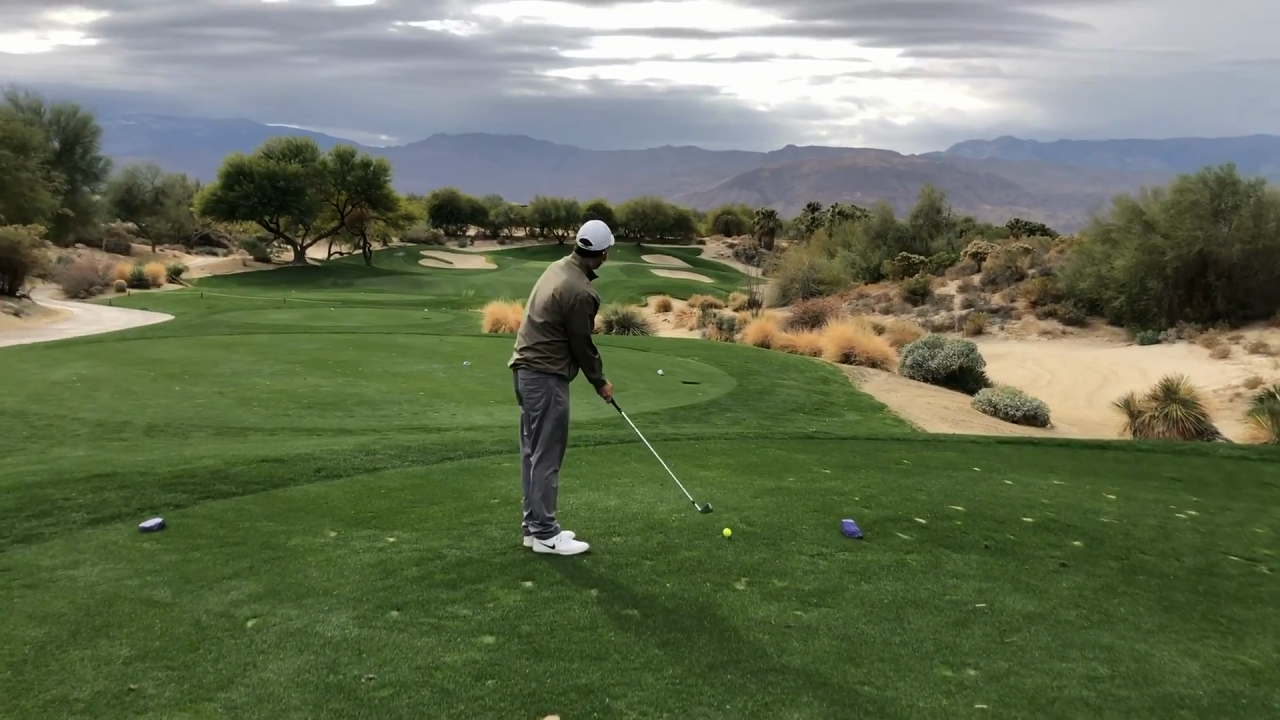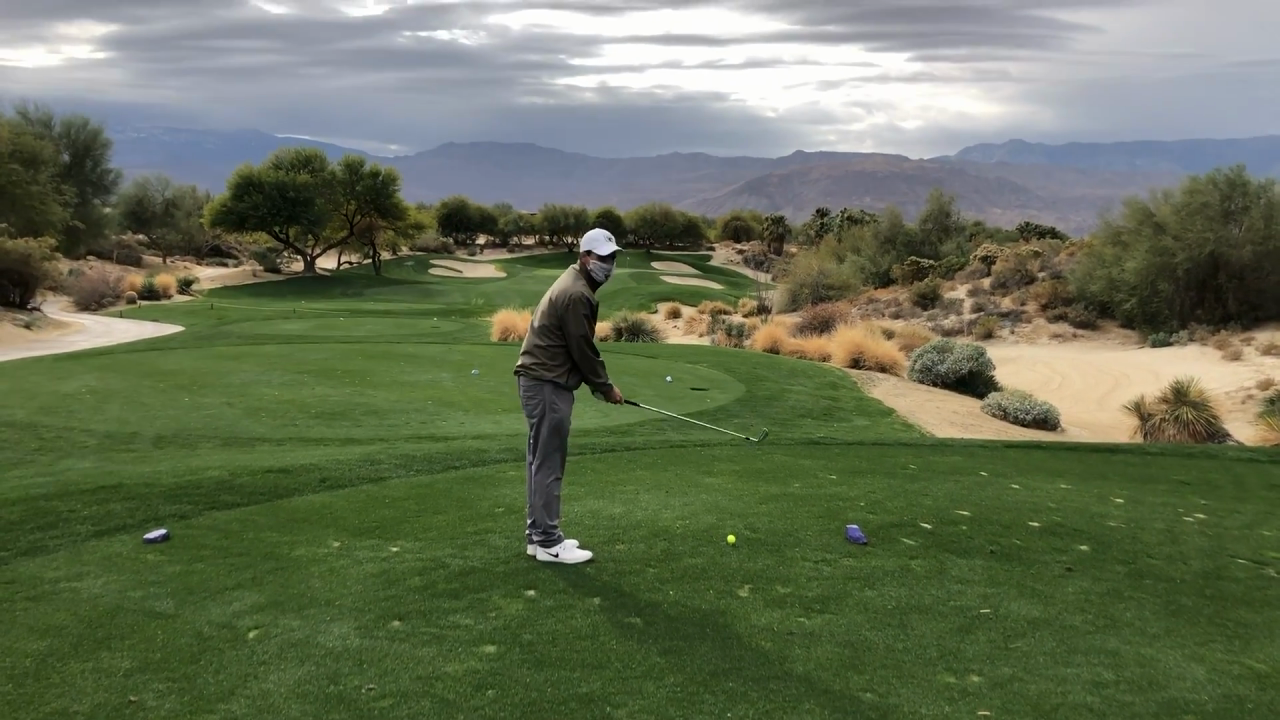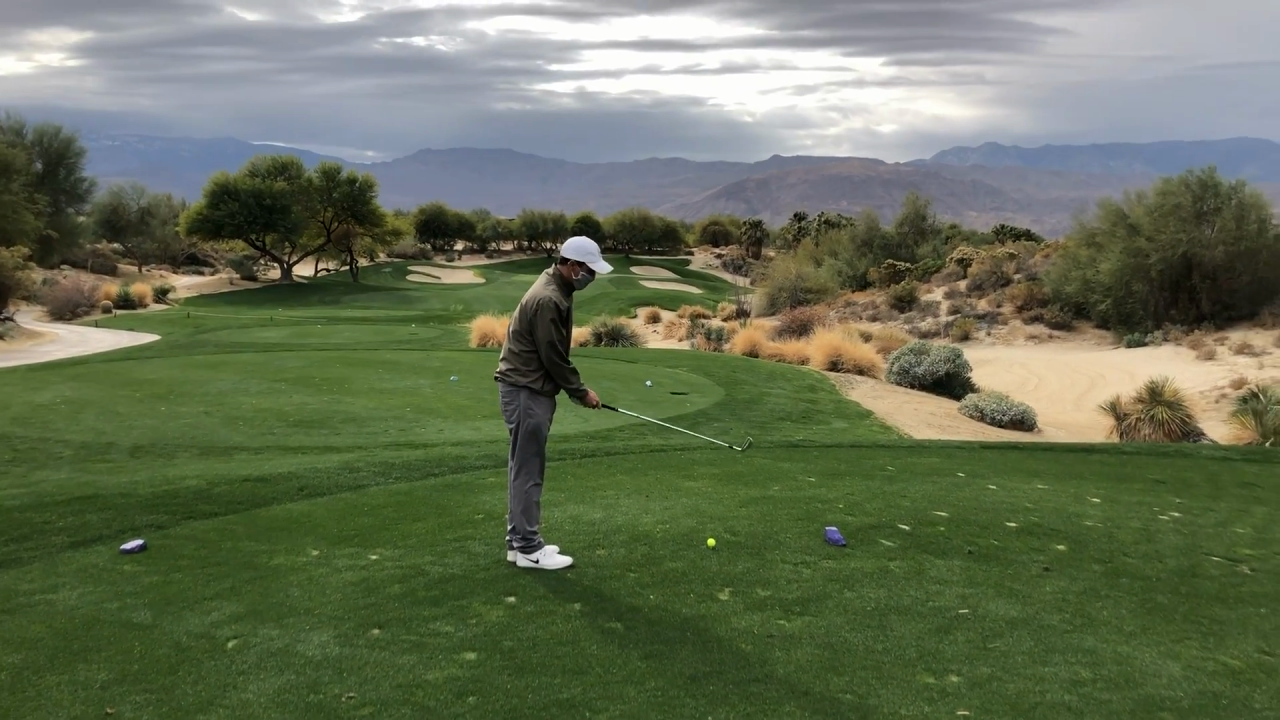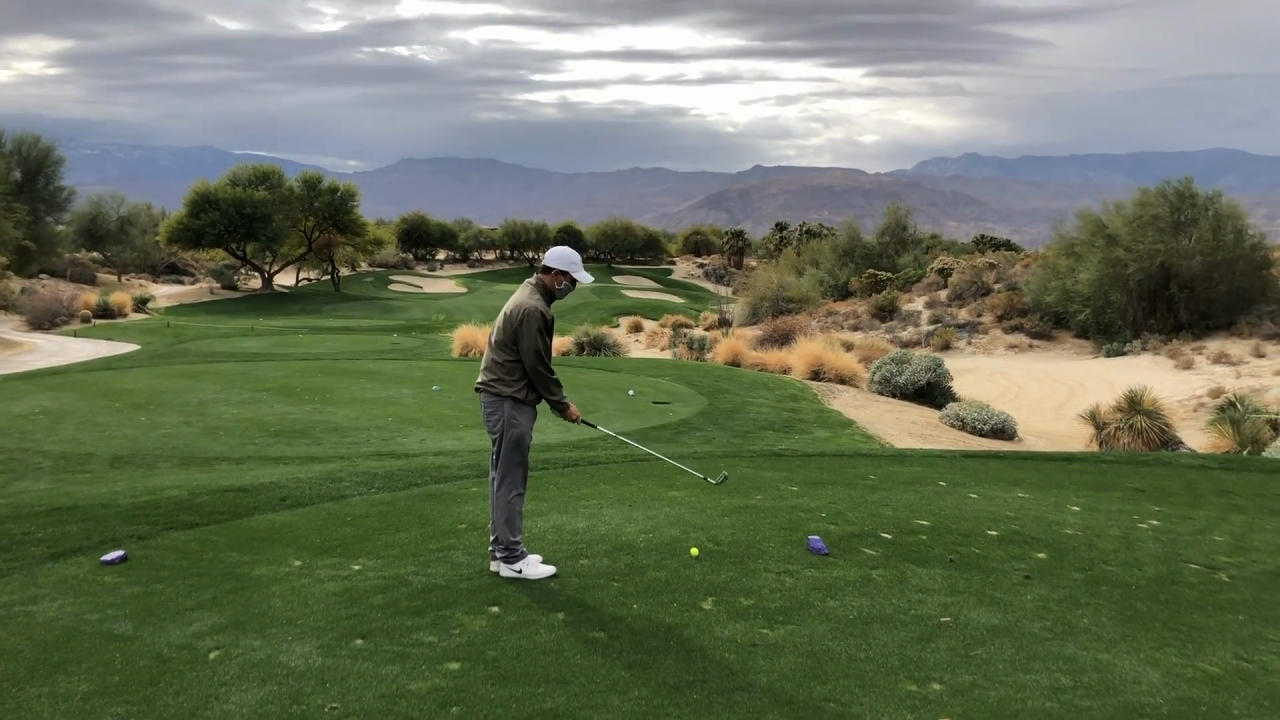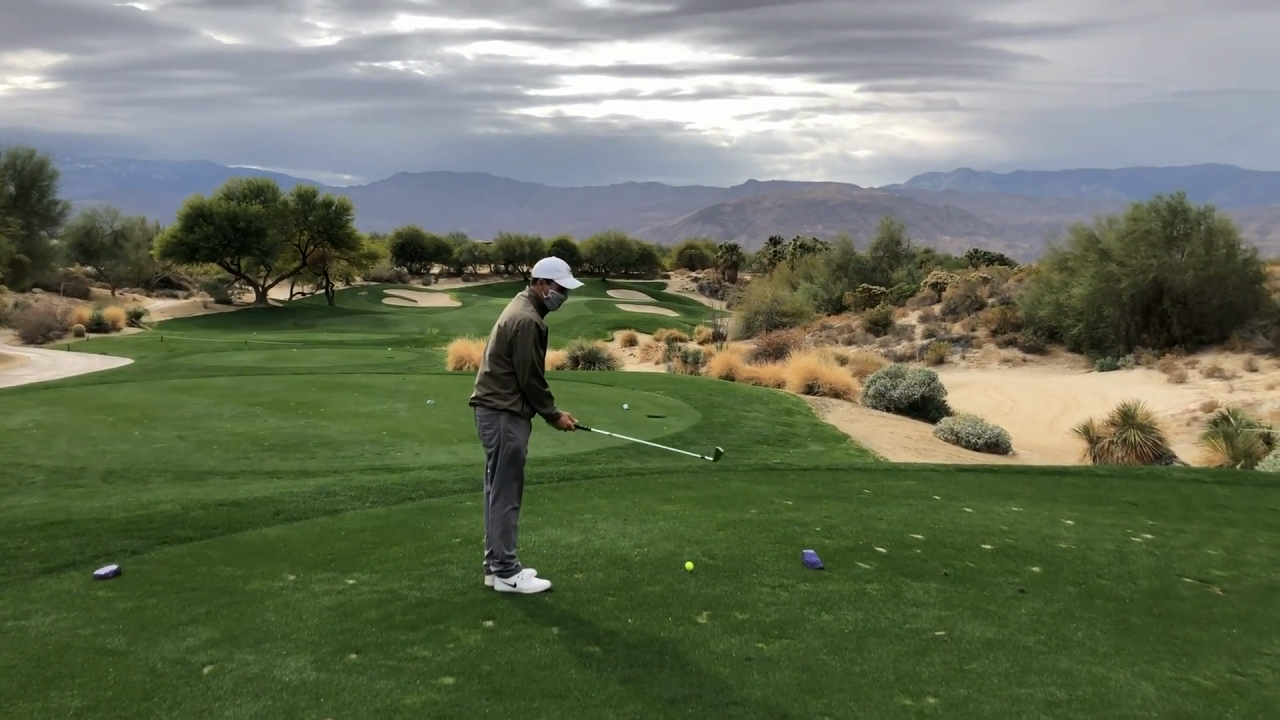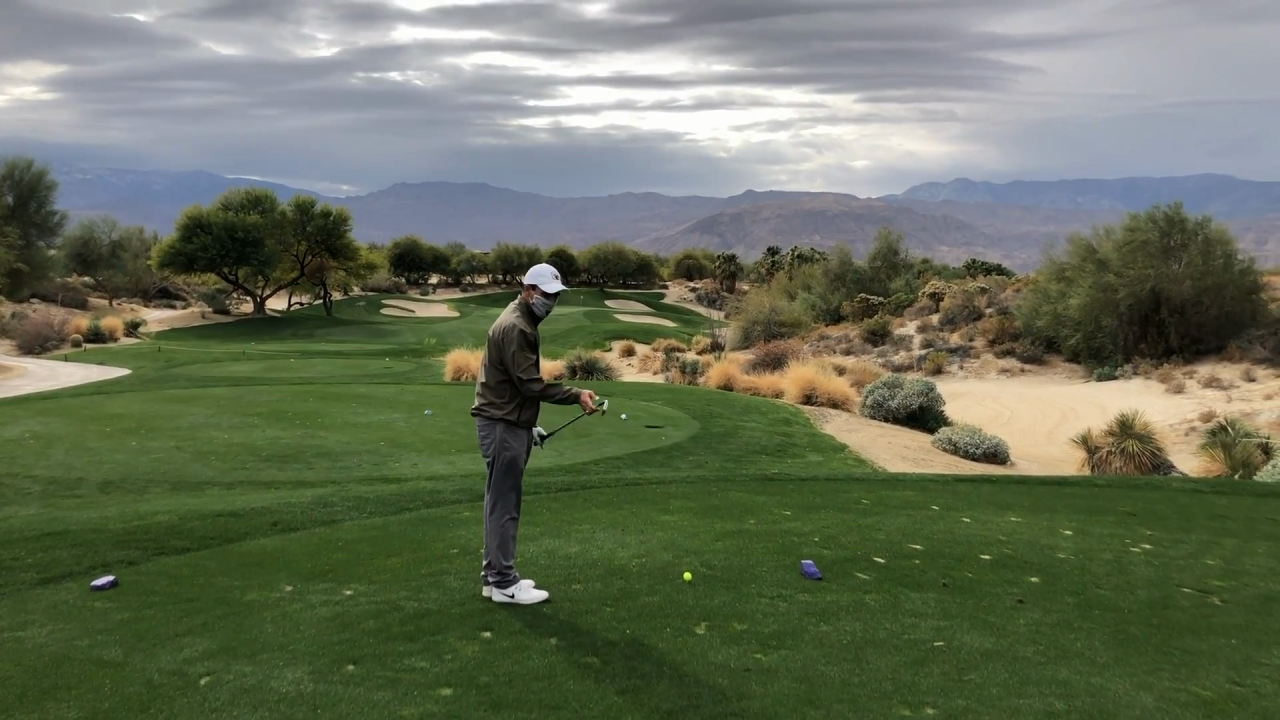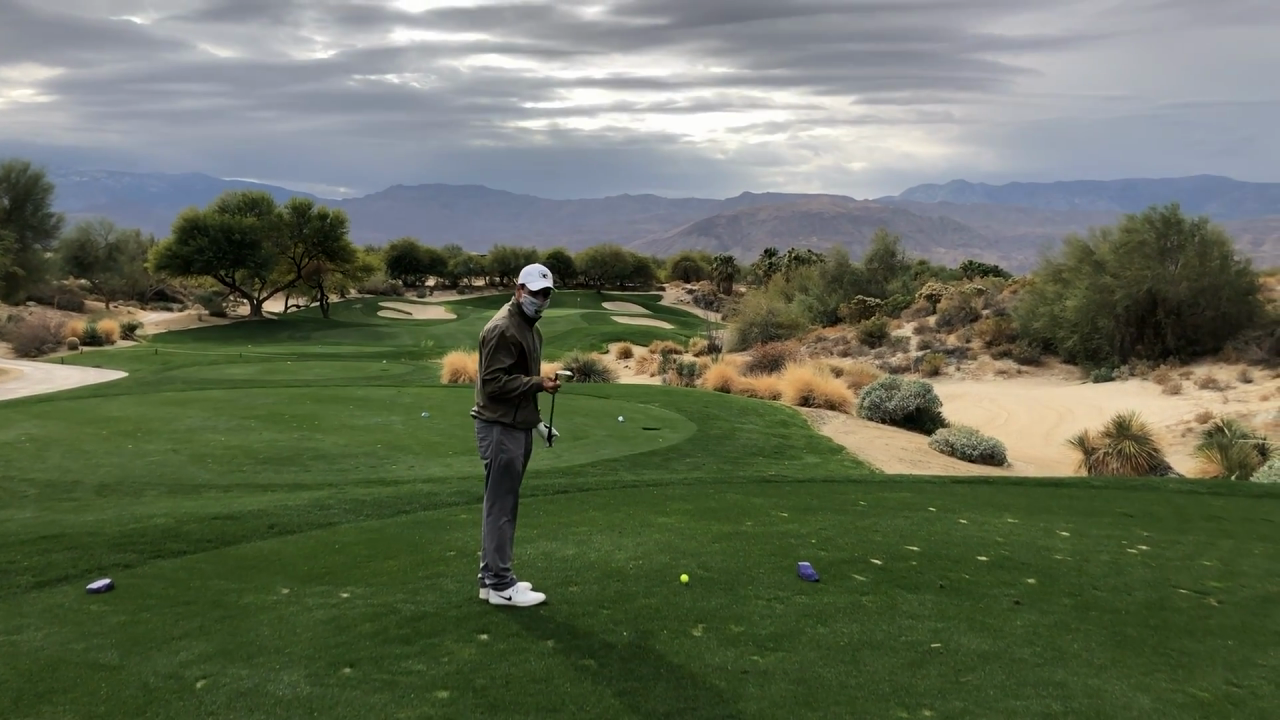
dt=0.4s
person 1, frame 1
left shoulder: (557, 269)
right shoulder: (582, 292)
right elbow: (582, 344)
right wrist: (600, 382)
left hip: (528, 370)
right hip: (546, 377)
left knee: (534, 452)
right knee: (547, 457)
left ankle: (535, 525)
right ankle: (544, 534)
person 1, frame 2
left shoulder: (574, 284)
right shoulder: (579, 294)
right elbow: (583, 350)
left wrist: (597, 383)
right wrist: (606, 386)
left hip: (542, 381)
right hip: (548, 385)
left knee: (541, 461)
right knee: (549, 464)
left ankle: (539, 534)
right ankle: (548, 543)
person 1, frame 3
left shoulder: (554, 289)
right shoulder: (548, 299)
right elbow: (553, 356)
left wrist: (575, 388)
right wrist: (580, 391)
left hip: (529, 388)
right hip: (526, 391)
left knee: (524, 468)
right knee: (528, 469)
left ankle: (519, 539)
right ankle: (528, 548)
person 1, frame 4
left shoulder: (529, 295)
right shoulder: (534, 309)
right elbow: (537, 366)
left wrist: (556, 401)
right wrist: (561, 404)
left hip: (504, 396)
right hip: (509, 400)
left knee: (504, 477)
right knee: (510, 479)
left ankle: (502, 549)
right ankle: (511, 558)
person 1, frame 5
left shoulder: (521, 309)
right shoulder: (528, 320)
right elbow: (530, 379)
left wrist: (549, 411)
right wrist: (554, 415)
left hip: (500, 410)
right hip: (504, 414)
left knee: (499, 490)
right knee: (506, 493)
left ankle: (497, 563)
right ankle: (506, 572)
person 1, frame 6
left shoulder: (523, 322)
right shoulder: (514, 326)
right elbow: (531, 383)
left wrist: (530, 422)
right wrist: (575, 395)
left hip: (510, 421)
right hip: (502, 424)
left knee: (501, 501)
right knee: (504, 502)
left ankle: (494, 574)
right ankle: (503, 583)
person 1, frame 7
left shoulder: (530, 328)
right shoulder: (501, 328)
right elbow: (494, 383)
left wrist: (537, 419)
right wrist: (538, 383)
left hip: (517, 425)
right hip: (500, 427)
left knee: (502, 503)
right knee: (501, 504)
left ankle: (492, 576)
right ankle: (500, 585)
